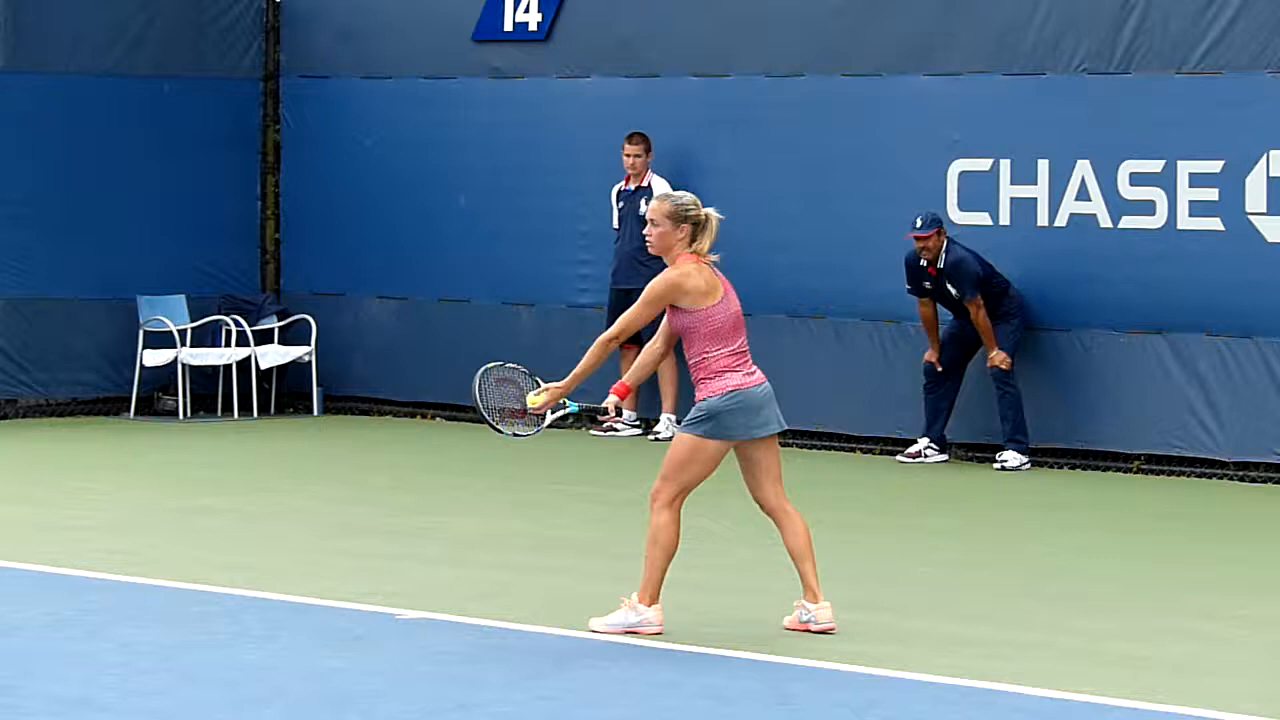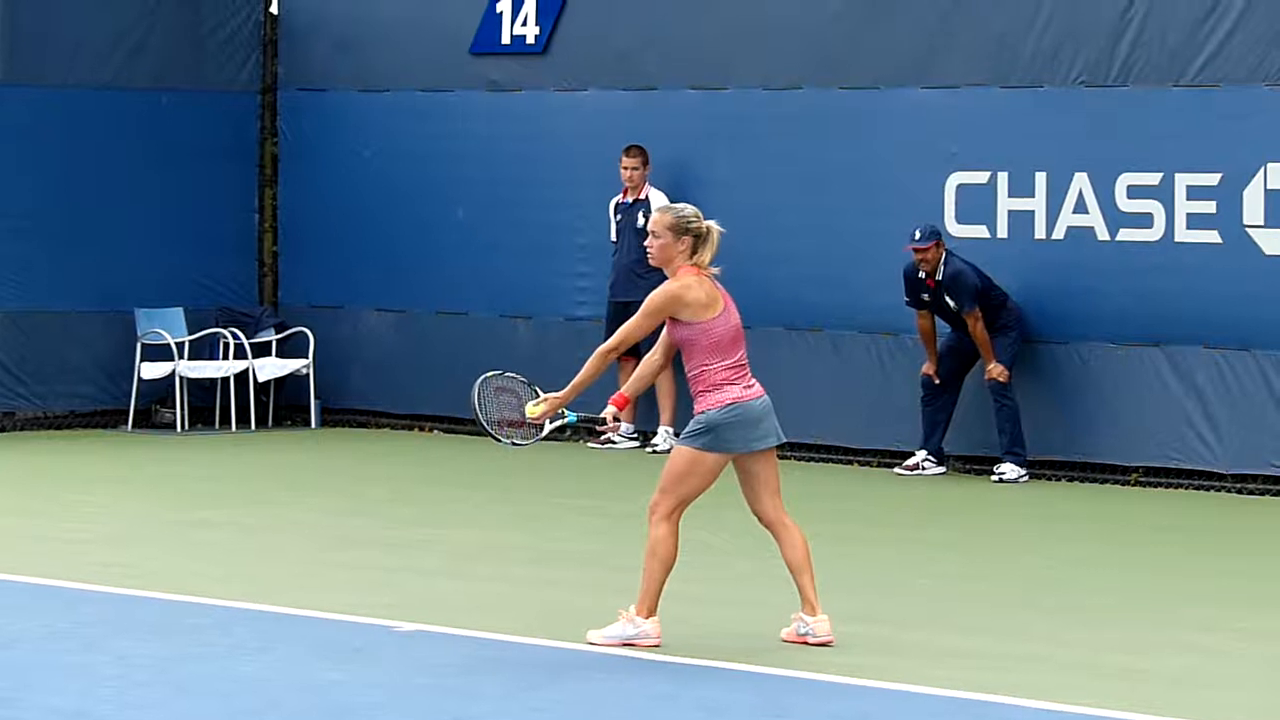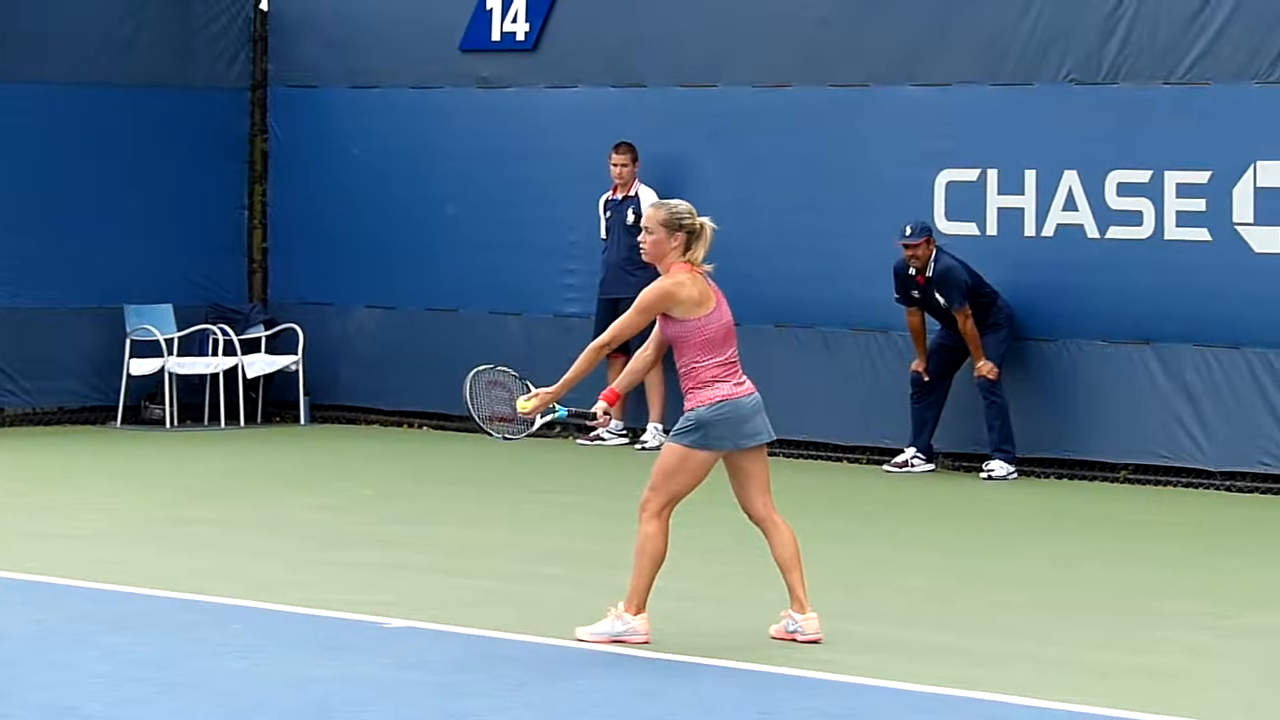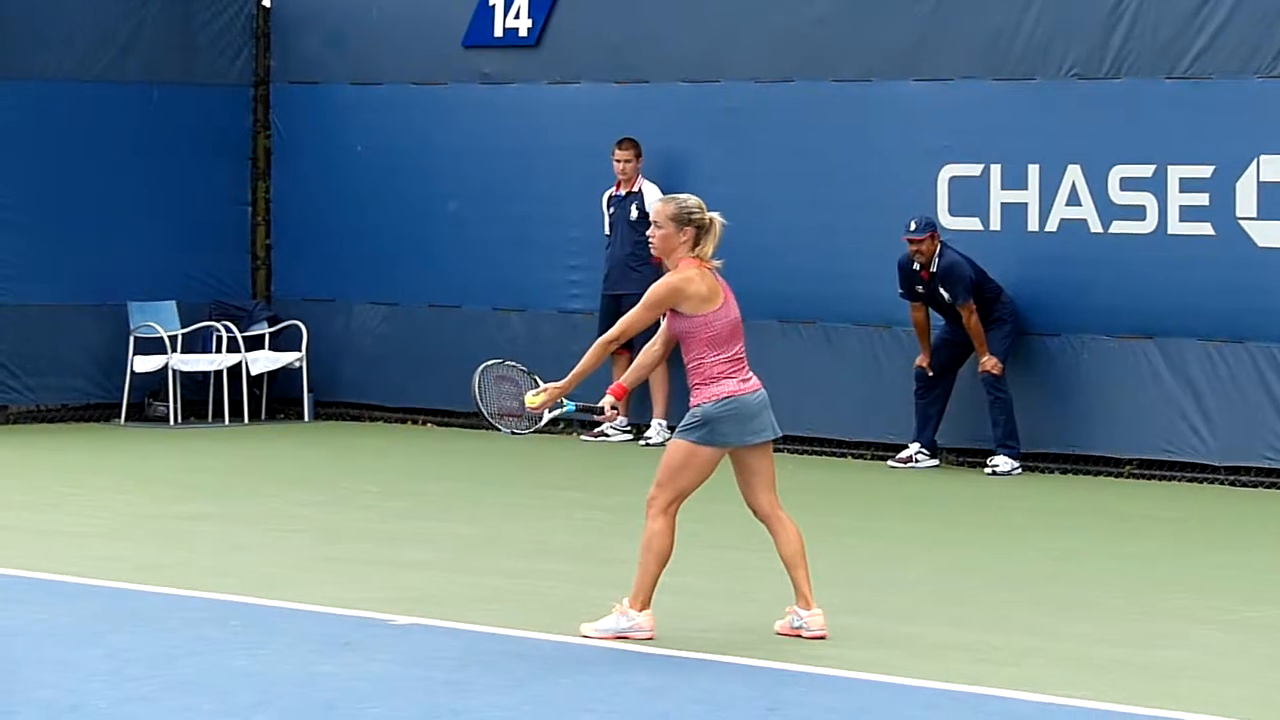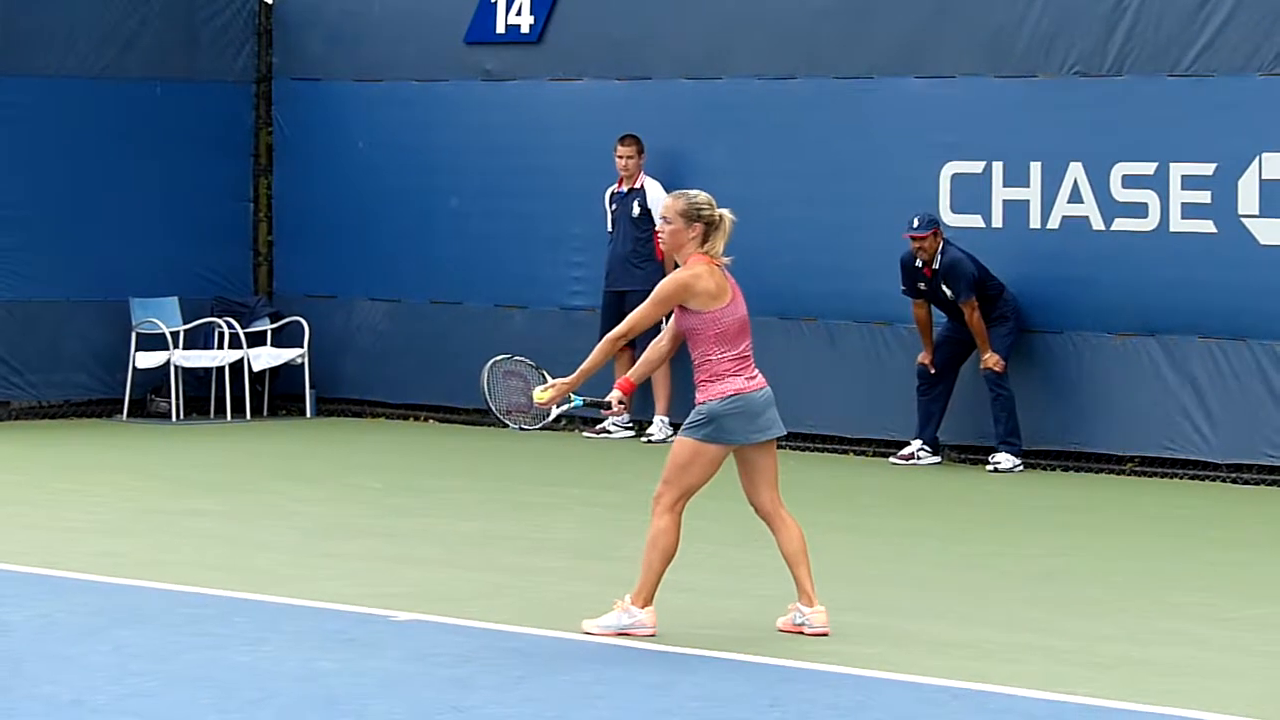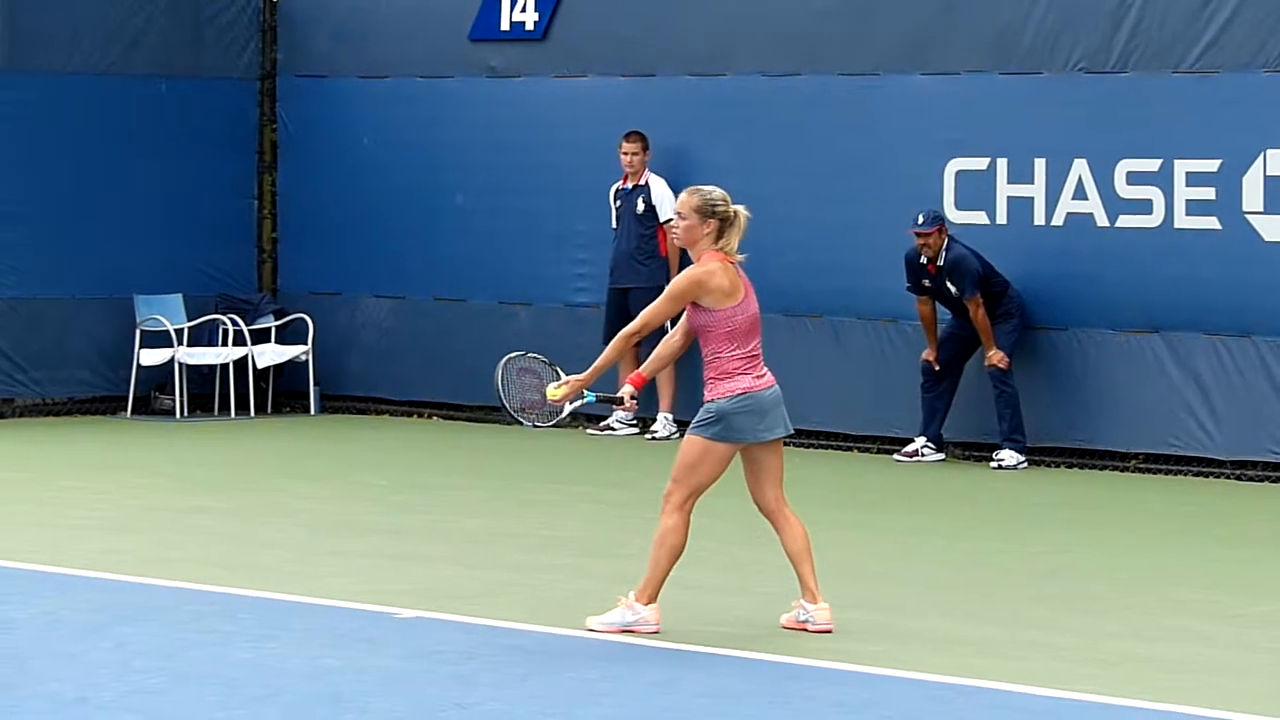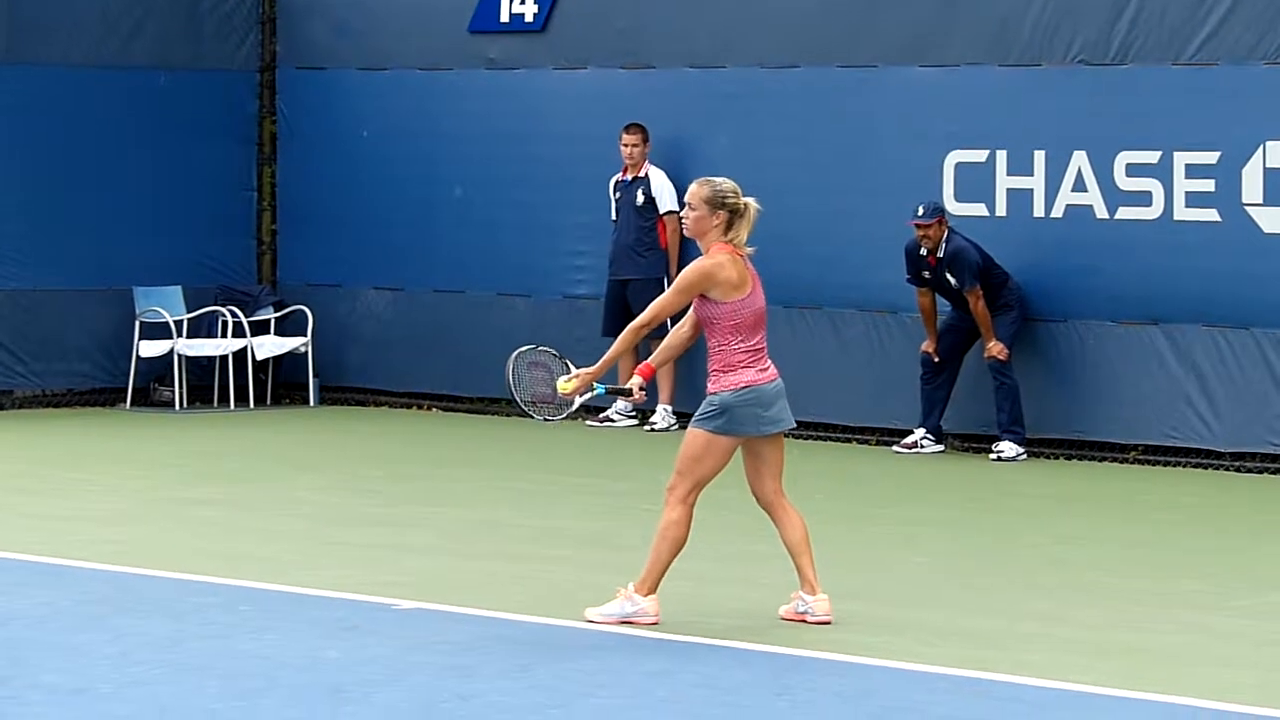
dt=0.5s
person 1, frame 1
left shoulder: (676, 278)
right shoulder: (700, 272)
left elbow: (612, 337)
right elbow: (659, 344)
left wrist: (565, 387)
right wrist: (619, 391)
left hip: (721, 402)
right hip: (754, 393)
left knee: (664, 498)
right knee: (774, 502)
left ankle: (644, 607)
right ankle: (815, 606)
person 1, frame 2
left shoulder: (678, 290)
right shoulder: (700, 284)
left elbow: (612, 348)
right elbow: (658, 356)
left wrist: (564, 397)
right wrist: (620, 401)
left hip: (720, 415)
right hip: (753, 406)
left knee: (663, 511)
right knee: (773, 514)
left ankle: (643, 620)
right ankle: (814, 618)
person 1, frame 3
left shoulder: (670, 286)
right shoulder: (693, 280)
left elbow: (604, 344)
right elbow: (650, 351)
left wrist: (555, 392)
right wrist: (610, 396)
left hip: (710, 412)
right hip: (744, 404)
left knee: (653, 508)
right knee: (764, 512)
left ankle: (631, 617)
right ankle: (803, 615)
person 1, frame 4
left shoulder: (679, 282)
right shoulder: (702, 275)
left elbow: (612, 339)
right elbow: (659, 345)
left wrist: (564, 386)
right wrist: (618, 391)
left hip: (717, 408)
right hip: (749, 400)
left knee: (660, 504)
right knee: (768, 508)
left ankle: (636, 613)
right ankle: (807, 612)
person 1, frame 5
left shoulder: (687, 278)
right shoulder: (710, 272)
left elbow: (620, 334)
right elbow: (666, 341)
left wrist: (571, 382)
right wrist: (625, 386)
left hip: (721, 405)
right hip: (754, 397)
left knee: (666, 502)
right knee: (770, 506)
left ankle: (638, 610)
right ankle: (810, 608)
person 1, frame 6
left shoulder: (701, 274)
right shoulder: (724, 268)
left elbow: (634, 331)
right elbow: (679, 336)
left wrist: (586, 378)
right wrist: (637, 380)
left hip: (730, 404)
right hip: (762, 396)
left knee: (676, 501)
right knee: (774, 504)
left ankle: (642, 606)
right ankle: (813, 605)
person 1, frame 7
left shoulder: (709, 266)
right shoulder: (734, 259)
left elbow: (644, 323)
right elbow: (687, 328)
left wrist: (595, 371)
right wrist: (645, 371)
left hip: (733, 396)
right hip: (764, 389)
left knee: (679, 494)
right knee: (772, 497)
left ankle: (641, 597)
right ankle: (813, 596)
person 2, frame 1
left shoulder: (659, 187)
right shoulder: (617, 191)
right wrist: (621, 265)
left hip: (651, 280)
right hip: (621, 280)
right knee: (627, 346)
left ankle: (668, 418)
right ankle: (628, 417)
person 2, frame 2
left shoulder: (657, 200)
right shoulder: (615, 204)
right wrist: (619, 279)
left hip: (649, 292)
right hip: (619, 292)
right knee: (625, 358)
left ankle: (665, 431)
right ankle: (626, 429)
person 2, frame 3
left shoulder: (646, 197)
right shoulder: (605, 201)
left wrist: (657, 284)
right wrist: (610, 276)
left hip: (639, 290)
right hip: (609, 290)
right knee: (615, 355)
left ankle: (655, 428)
right ankle: (615, 426)
person 2, frame 4
left shoulder: (650, 193)
right shoulder: (608, 197)
right wrist: (612, 274)
left hip: (643, 287)
right hip: (613, 286)
right knee: (619, 352)
left ankle: (659, 424)
right ankle: (619, 422)
person 2, frame 5
left shoulder: (652, 190)
right shoulder: (611, 194)
right wrist: (615, 272)
left hip: (645, 284)
right hip: (615, 283)
right knee: (621, 349)
left ankle: (662, 422)
right ankle: (620, 419)
person 2, frame 6
left shoulder: (657, 187)
right shoulder: (616, 190)
left elbow: (673, 235)
left wrist: (674, 280)
right wrist: (619, 270)
left hip: (650, 282)
right hip: (619, 281)
left knee: (658, 348)
right knee: (626, 346)
left ankle: (666, 419)
right ankle: (625, 416)
person 2, frame 7
left shoulder: (657, 179)
right shoulder: (615, 182)
left elbow: (673, 227)
left wrist: (672, 271)
right wrist: (619, 261)
left hip: (649, 274)
right hip: (618, 272)
left knee: (658, 339)
left ankle: (665, 411)
right ankle: (624, 407)
person 3, frame 1
left shoulder: (959, 261)
right shoulder: (914, 261)
left elbow: (977, 309)
right elbow: (926, 304)
left wrist: (993, 351)
right wrist: (934, 347)
left hip: (1003, 312)
right hip: (964, 317)
left knee: (999, 370)
right knee: (936, 368)
left ankle: (1016, 451)
right ankle: (933, 444)
person 3, frame 2
left shoulder: (958, 273)
right shoulder: (912, 273)
left elbow: (975, 321)
right elbow: (924, 317)
left wrist: (990, 364)
right wrist: (932, 360)
left hip: (1002, 325)
right hip: (963, 330)
left knee: (997, 383)
right knee: (933, 381)
left ankle: (1014, 463)
right ankle: (930, 456)
person 3, frame 3
left shoulder: (948, 270)
right shoulder: (903, 270)
left elbow: (965, 318)
right elbow: (914, 314)
left wrist: (980, 360)
right wrist: (921, 357)
left hip: (992, 322)
right hip: (952, 327)
left knee: (987, 380)
right knee: (922, 379)
left ankle: (1003, 460)
right ankle: (919, 453)
person 3, frame 4
left shoulder: (952, 265)
right shoulder: (907, 265)
left elbow: (969, 313)
right elbow: (918, 309)
left wrist: (984, 356)
right wrist: (925, 353)
left hip: (996, 318)
right hip: (956, 323)
left knee: (991, 375)
right knee: (926, 374)
left ankle: (1007, 456)
right ankle: (923, 449)
person 3, frame 5
left shoulder: (955, 262)
right shoulder: (909, 262)
left elbow: (971, 311)
right elbow: (920, 306)
left wrist: (986, 353)
right wrist: (928, 350)
left hip: (998, 315)
right hip: (959, 320)
left knee: (993, 373)
right knee: (929, 371)
left ankle: (1009, 453)
right ankle: (925, 446)
person 3, frame 6
left shoulder: (960, 259)
right shoulder: (914, 258)
left elbow: (976, 307)
right elbow: (925, 303)
left wrist: (990, 350)
right wrist: (932, 347)
left hip: (1003, 312)
right hip: (963, 317)
left knee: (998, 369)
right knee: (933, 367)
left ankle: (1013, 449)
right ankle: (929, 442)
person 3, frame 7
left shoulder: (960, 251)
right shoulder: (914, 250)
left elbow: (976, 299)
right elbow: (925, 294)
left wrist: (990, 341)
right wrist: (931, 338)
left hip: (1002, 304)
right hip: (963, 308)
left knee: (997, 361)
right knee: (932, 359)
left ankle: (1012, 441)
right ankle: (928, 434)
